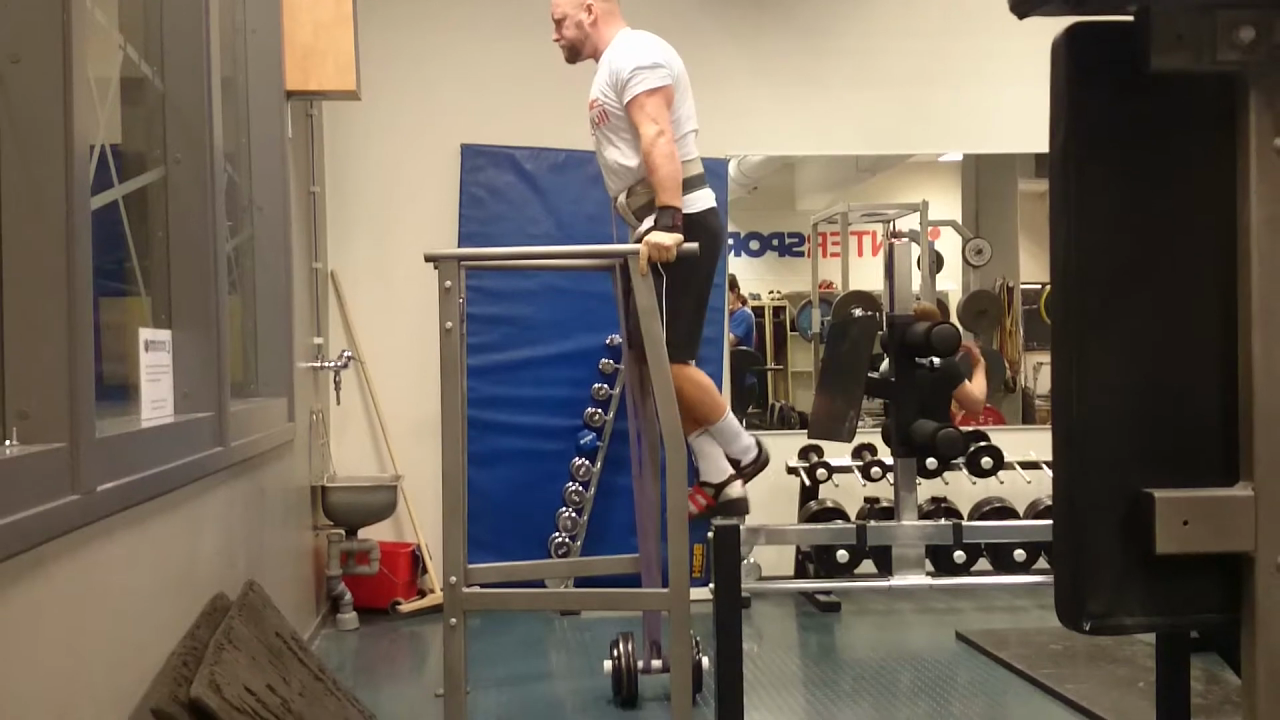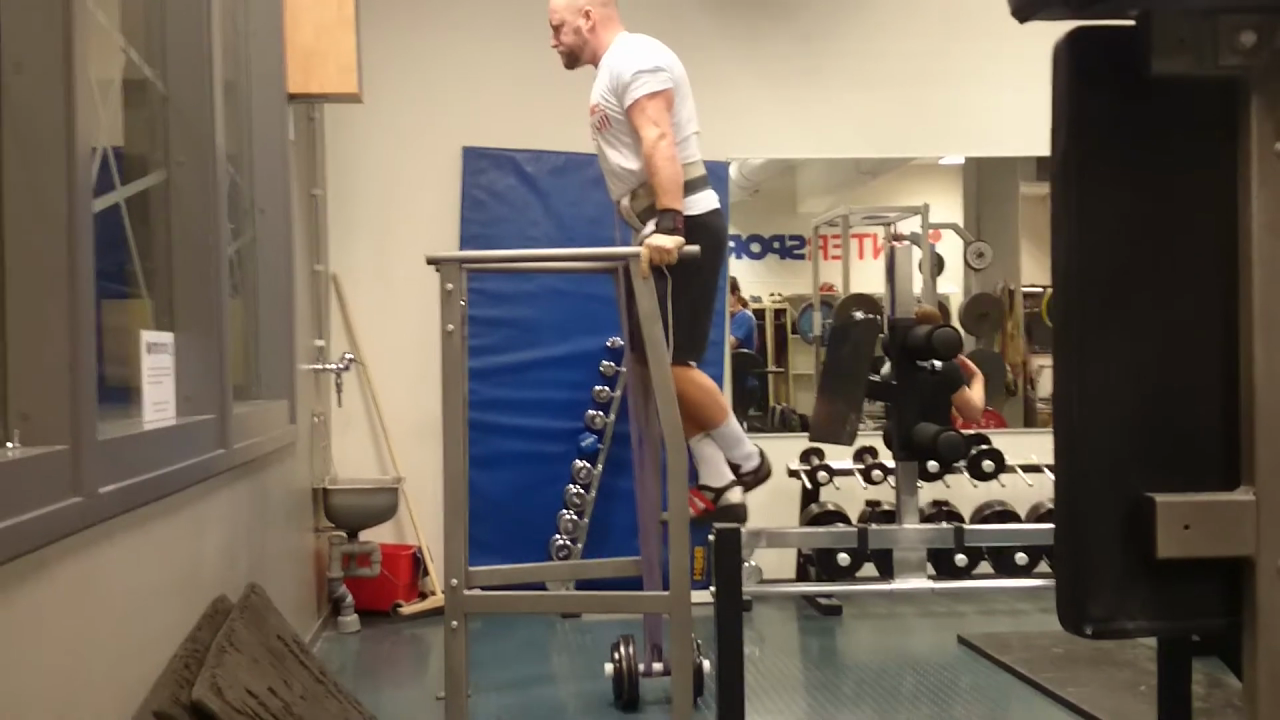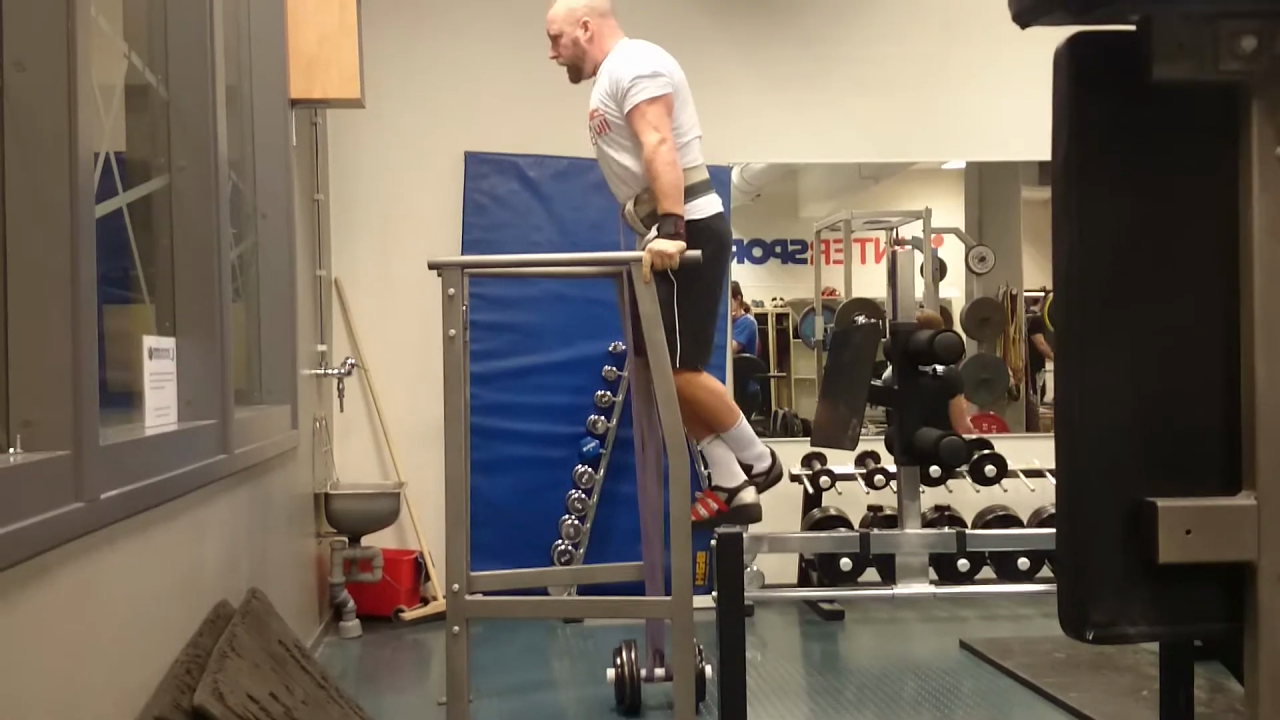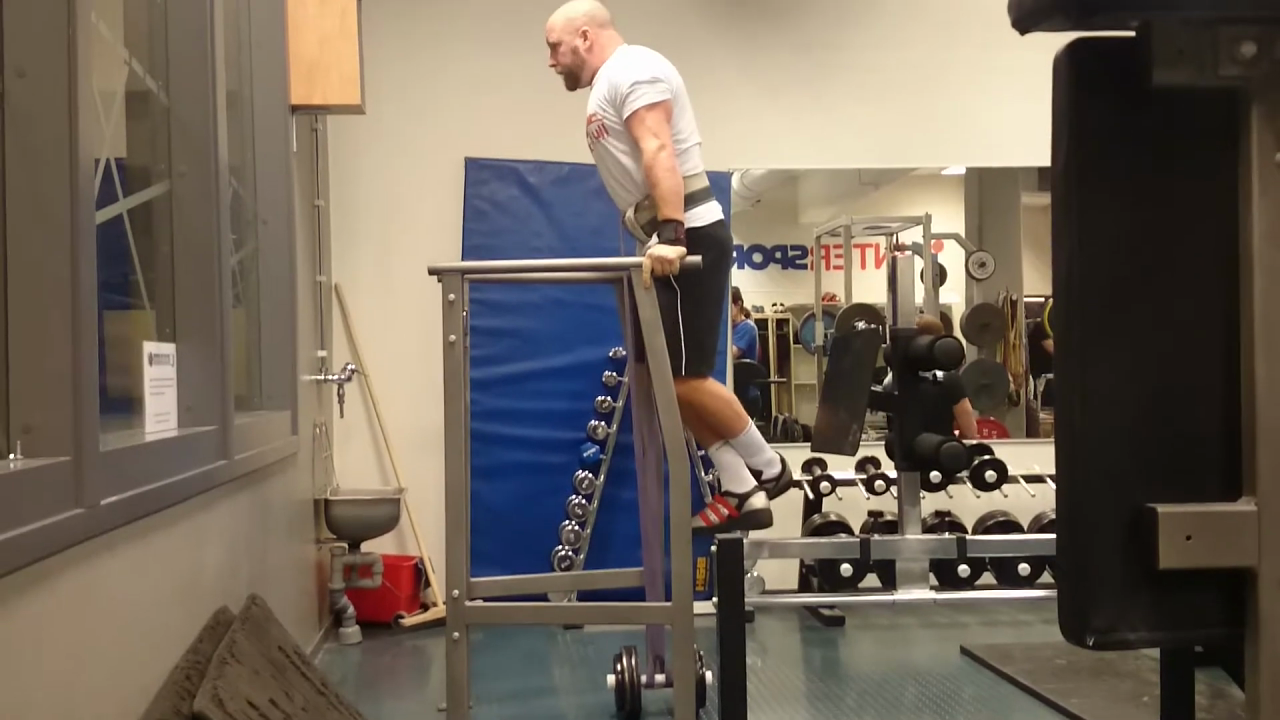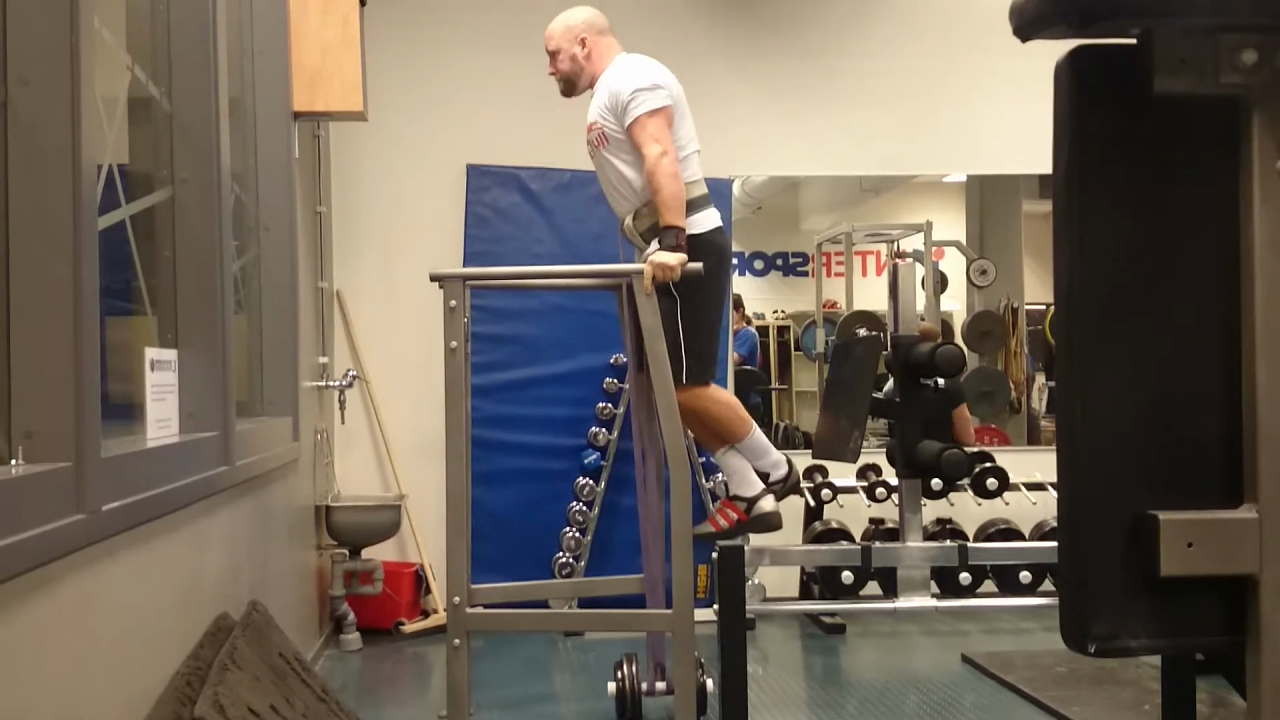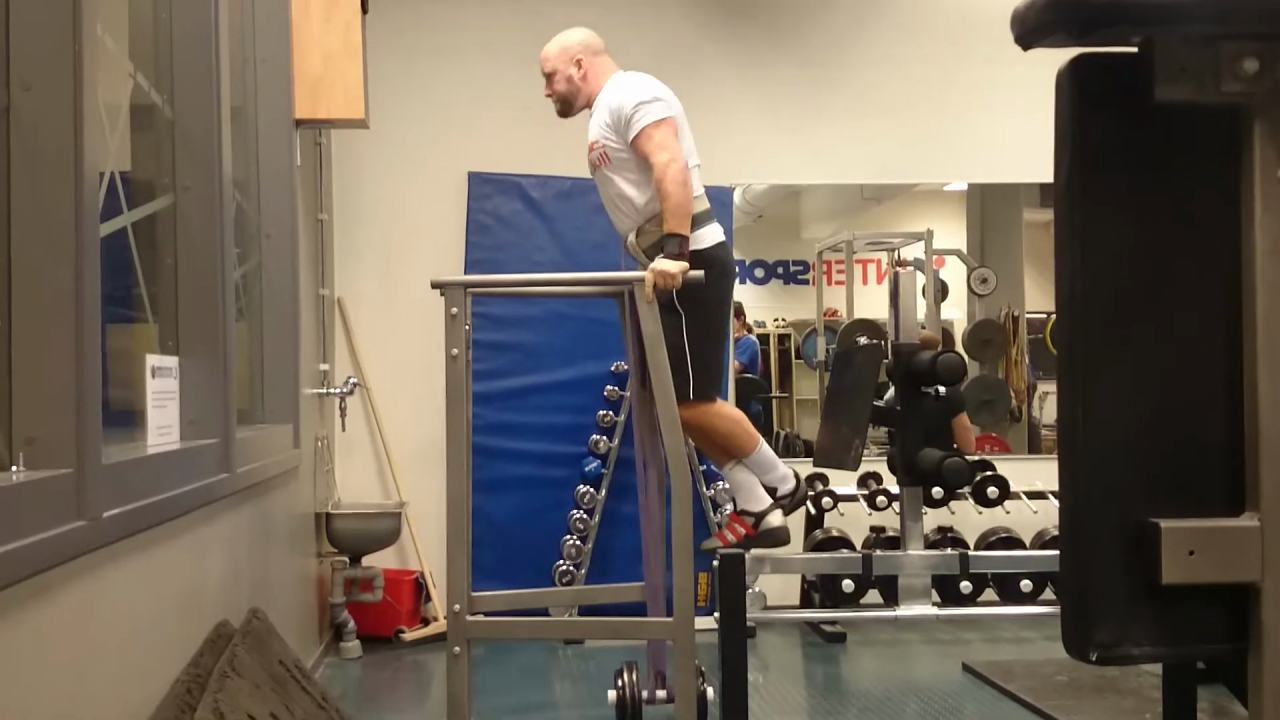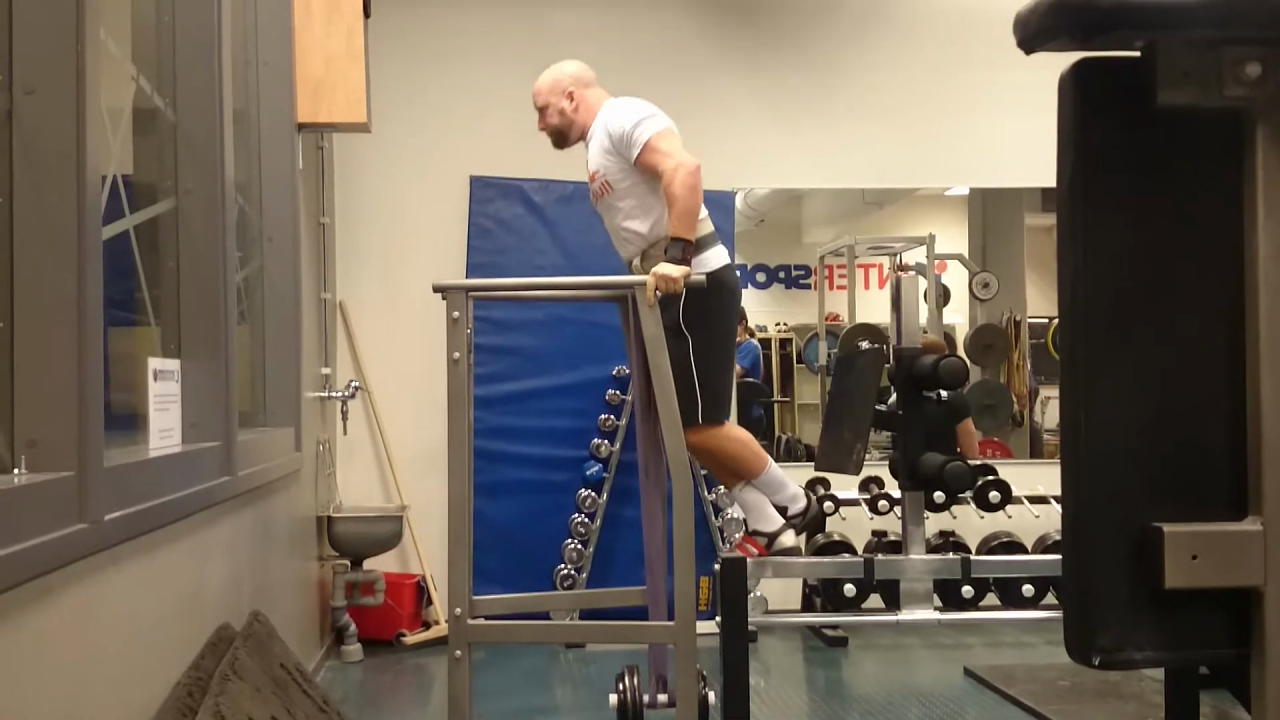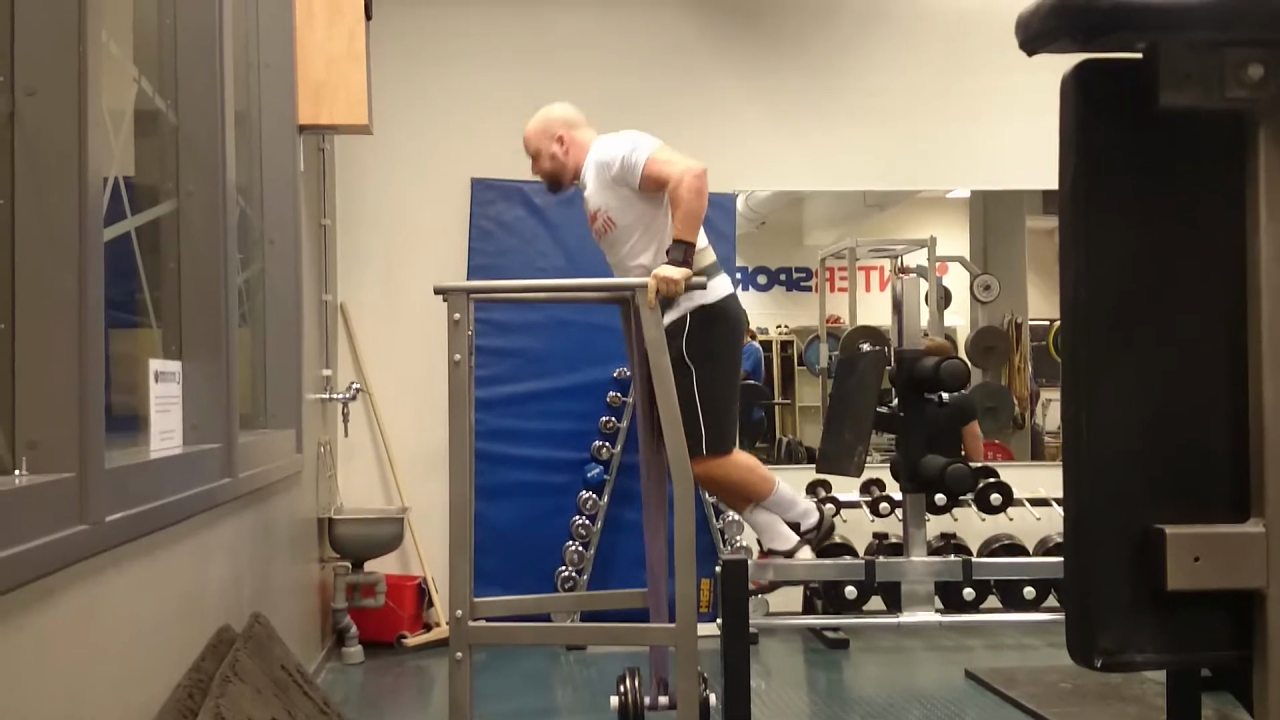
dt=0.2s
person 1, frame 1
left shoulder: (634, 54)
right shoulder: (614, 66)
left elbow: (658, 138)
left wrist: (667, 221)
left hip: (681, 226)
right hip: (662, 230)
left knee: (665, 361)
left ankle: (742, 453)
right ankle: (718, 481)
person 1, frame 2
left shoulder: (634, 58)
right shoulder: (614, 70)
left elbow: (659, 142)
left wrist: (670, 225)
left hip: (687, 226)
right hip: (665, 233)
left knee: (669, 364)
right knee: (662, 365)
left ankle: (746, 460)
right ankle: (719, 485)
person 1, frame 3
left shoulder: (633, 63)
right shoulder: (614, 77)
left elbow: (659, 146)
left wrist: (671, 229)
left hip: (689, 230)
right hip: (669, 236)
left knee: (679, 368)
right knee: (665, 369)
left ankle: (758, 463)
right ankle: (732, 485)
person 1, frame 4
left shoulder: (631, 69)
right shoulder: (611, 84)
left elbow: (660, 152)
left wrist: (671, 236)
left hip: (689, 237)
right hip: (670, 242)
left knee: (684, 377)
right knee: (668, 377)
left ankle: (767, 469)
right ankle: (742, 491)
person 1, frame 5
left shoulder: (630, 76)
right shoulder: (610, 92)
left elbow: (662, 159)
left wrist: (671, 241)
left hip: (688, 246)
right hip: (667, 250)
left knee: (686, 384)
right knee: (669, 384)
left ankle: (774, 472)
right ankle: (750, 494)
person 1, frame 6
left shoulder: (629, 94)
right shoulder: (607, 113)
left elbow: (672, 168)
left wrist: (674, 251)
left hip: (690, 263)
right hip: (668, 268)
left knee: (692, 401)
right knee: (674, 400)
left ankle: (783, 486)
right ankle: (758, 509)
person 1, frame 7
left shoulder: (622, 119)
right shoulder: (601, 142)
left elbow: (683, 171)
left wrist: (676, 257)
left hip: (695, 285)
right hip: (674, 291)
left knee: (699, 426)
right knee: (680, 425)
left ankle: (793, 503)
right ankle: (768, 529)
person 1, frame 8
left shoulder: (615, 153)
right shoulder: (597, 180)
left elbow: (689, 176)
left wrist: (679, 260)
left hip: (698, 315)
right hip: (676, 320)
left knee: (704, 456)
right knee: (689, 454)
left ankle: (805, 521)
right ankle: (783, 543)
